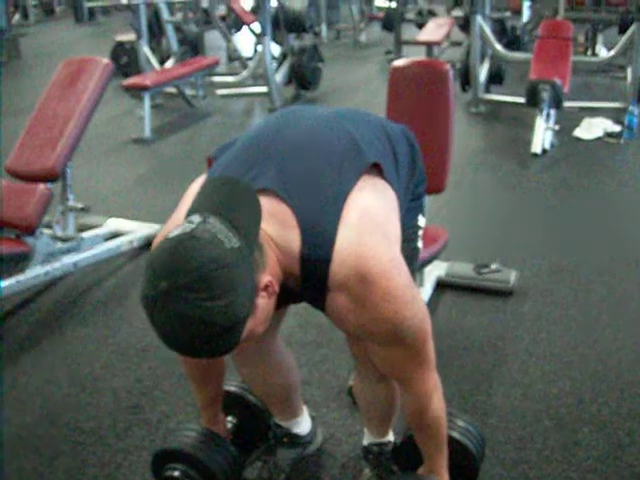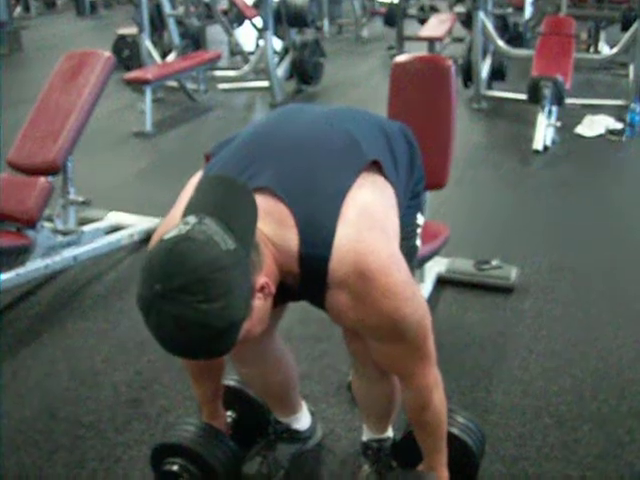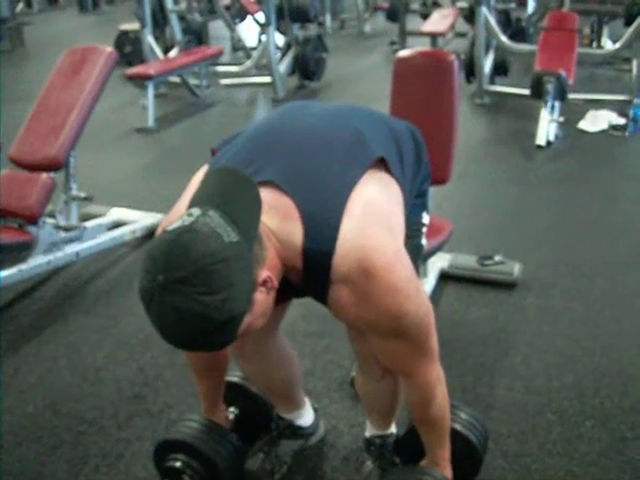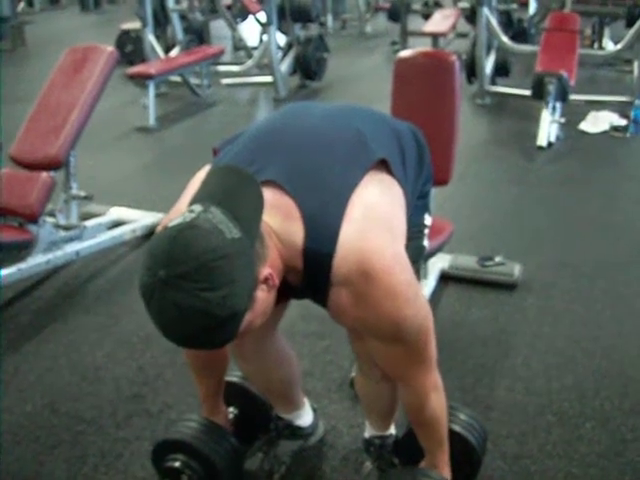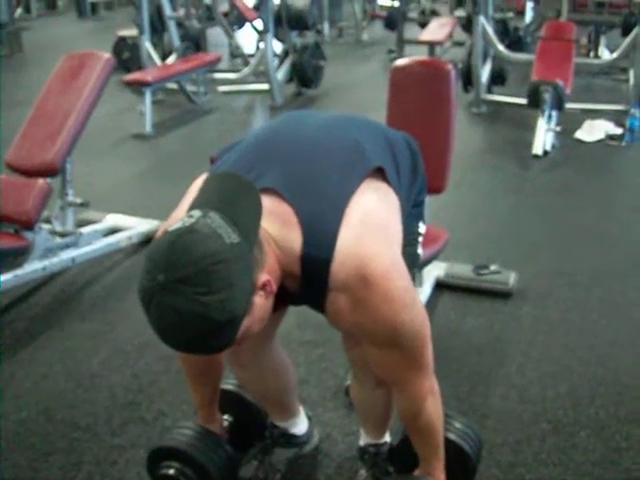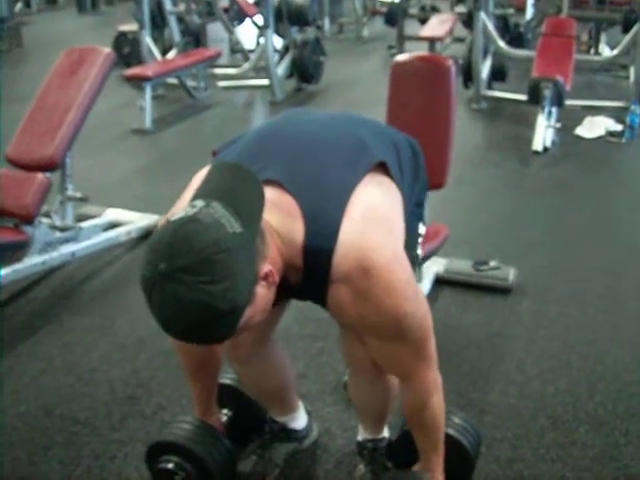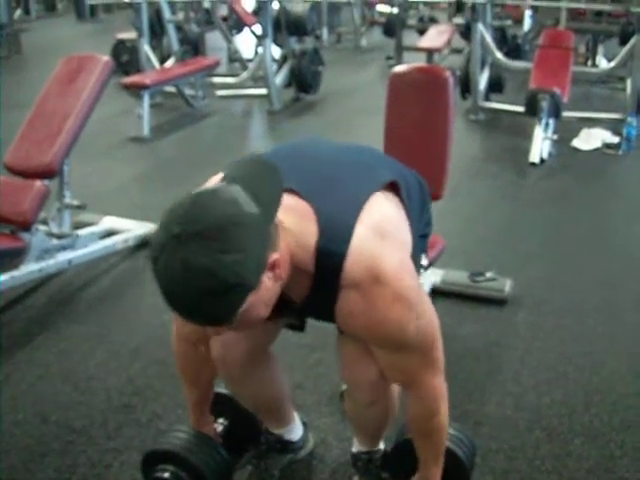
dt=0.5s
person 1, frame 1
left shoulder: (362, 273)
right shoulder: (174, 251)
left elbow: (418, 378)
right elbow: (198, 333)
right wrist: (212, 423)
left knee: (369, 348)
right knee: (248, 342)
left ankle: (379, 449)
right ankle: (294, 432)
person 1, frame 2
left shoulder: (362, 270)
right shoulder: (173, 247)
left elbow: (418, 374)
right elbow: (198, 333)
right wrist: (211, 416)
left knee: (367, 346)
right knee: (244, 339)
left ankle: (378, 445)
right ankle: (294, 427)
person 1, frame 3
left shoulder: (366, 268)
right shoulder: (178, 237)
left elbow: (421, 371)
right elbow: (201, 330)
right wrist: (212, 412)
left knee: (374, 346)
right knee: (247, 337)
left ankle: (382, 441)
right ankle: (297, 422)
person 1, frame 4
left shoulder: (367, 269)
right shoulder: (182, 238)
left elbow: (418, 377)
right elbow: (201, 330)
right wrist: (212, 412)
left knee: (374, 348)
right knee: (247, 336)
left ankle: (381, 441)
right ankle: (296, 423)
person 1, frame 5
left shoulder: (363, 273)
right shoulder: (178, 242)
left elbow: (414, 383)
right elbow: (195, 334)
right wrist: (207, 419)
left knee: (370, 355)
right knee: (244, 347)
left ankle: (376, 448)
right ankle: (291, 431)
person 1, frame 6
left shoulder: (365, 265)
right shoulder: (184, 234)
left elbow: (419, 374)
right elbow: (195, 332)
right wrist: (206, 414)
left knee: (366, 353)
right knee: (242, 343)
left ankle: (374, 444)
right ankle: (290, 426)
person 1, frame 7
left shoulder: (372, 277)
right shoulder: (203, 237)
left elbow: (425, 381)
right elbow: (192, 338)
right wrist: (200, 424)
left knee: (366, 371)
right knee: (231, 353)
right ankle: (287, 437)
